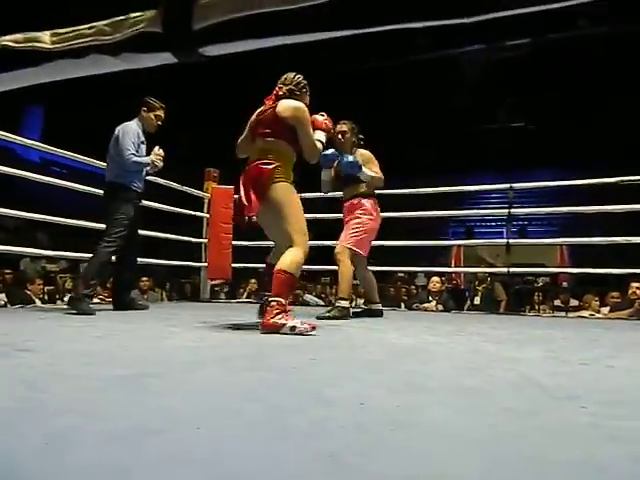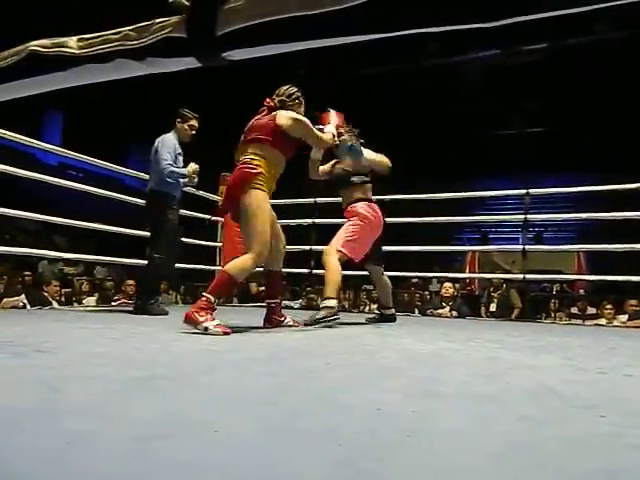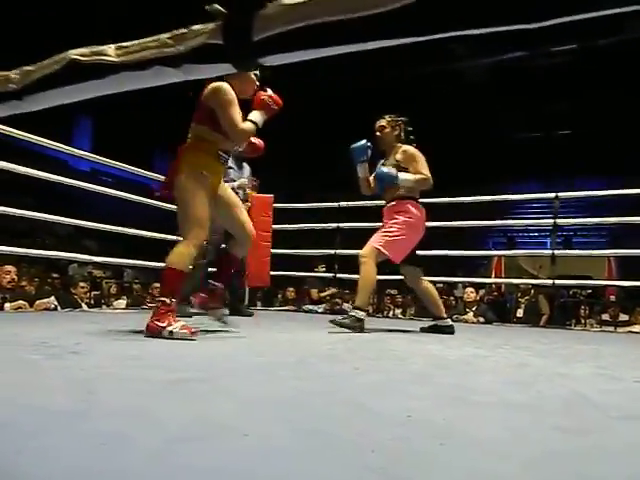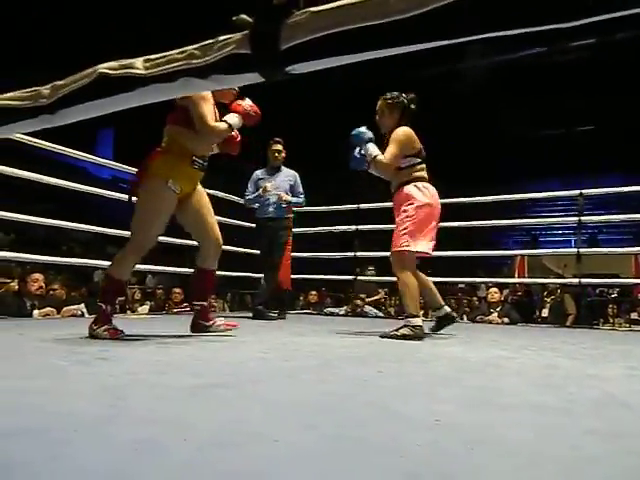
dt=0.5s
person 1, frame 1
left shoulder: (262, 111)
right shoulder: (296, 108)
left elbow: (241, 150)
right elbow: (313, 155)
right wrist: (320, 130)
left hip: (253, 181)
right hip: (273, 178)
left knee: (283, 244)
right knee: (298, 246)
left ankle: (269, 304)
right ankle: (276, 312)
person 1, frame 2
left shoulder: (259, 119)
right shoulder: (293, 118)
right elbow: (324, 143)
right wrist: (332, 125)
left hip: (244, 185)
right hip: (252, 184)
left knee: (276, 248)
right knee: (257, 254)
left ankle: (275, 313)
right ankle: (202, 309)
person 1, frame 3
left shoulder: (228, 99)
right shoulder: (222, 90)
right elbow: (239, 133)
left wrist: (244, 144)
right wrist: (261, 112)
left hip: (210, 175)
right hip: (195, 169)
left knee: (245, 234)
right knee: (194, 239)
right ankle: (162, 315)
person 1, frame 4
left shoulder: (205, 100)
right shoulder: (199, 92)
right elbow: (210, 131)
left wrist: (218, 146)
right wrist: (237, 116)
left hip: (187, 182)
right hip: (166, 175)
left knee: (213, 243)
right knee: (139, 245)
left ankle: (202, 316)
right ankle: (102, 319)
person 2, frame 1
left shoulder: (362, 154)
right shoulder: (337, 161)
left elbow: (380, 181)
right elbow: (326, 189)
left wrist: (360, 170)
right wrist: (326, 168)
left hip: (364, 209)
right hip: (351, 211)
left knee: (342, 252)
right knee: (358, 262)
left ankle: (342, 305)
right ankle: (374, 305)
person 2, frame 2
left shoulder: (355, 158)
right shoulder: (336, 164)
left elbow: (386, 165)
right elbow: (314, 174)
left wrist: (362, 153)
right wrist: (318, 148)
left hip: (363, 215)
right hip: (367, 217)
left knee: (330, 254)
right knee: (375, 270)
left ankle: (329, 307)
right ankle: (387, 311)
person 2, frame 3
left shoulder: (407, 152)
right shoulder: (384, 161)
left elbow: (427, 180)
right elbow: (368, 190)
left wrist: (397, 177)
right wrist: (361, 163)
left hip: (407, 214)
right hip: (397, 216)
left knee: (367, 256)
right knee: (412, 276)
left ankle: (357, 315)
right ankle: (443, 321)
person 2, frame 4
left shoulder: (402, 133)
right shoulder: (394, 137)
left elbow: (388, 167)
right elbow: (390, 174)
left wrist: (368, 146)
right wrist: (366, 163)
left hip: (417, 198)
right hip: (411, 202)
left knee: (401, 260)
right knee: (406, 264)
left ankle: (414, 323)
right ankle: (443, 311)
person 3, frame 1
left shoulder: (138, 134)
right shoulder: (129, 129)
right elbow: (128, 161)
left wrist: (152, 167)
right wrist: (150, 159)
left hip: (130, 196)
right hip: (122, 194)
left knee: (129, 247)
right knee: (111, 242)
left ankle: (123, 296)
right ankle: (81, 294)
person 3, frame 2
left shoulder: (175, 145)
right shoulder: (168, 141)
right elbow: (164, 170)
left wrist: (187, 181)
right wrist: (186, 171)
left hip: (167, 202)
right hip: (163, 202)
left knee: (167, 251)
right knee: (161, 251)
left ankle: (149, 296)
right ankle: (144, 301)
person 3, frame 3
left shoulder: (246, 168)
left wrist: (246, 197)
right wrist: (234, 186)
right knee: (206, 255)
left ankle: (236, 304)
right ankle: (184, 299)
person 3, frame 4
left shoulder: (292, 175)
right shoulder: (257, 175)
left elbow: (301, 200)
right elbow: (248, 200)
left wrist: (288, 199)
right wrist: (261, 193)
left hip: (282, 223)
right hip: (263, 223)
left knee: (275, 265)
right knee: (268, 265)
left ankle: (261, 306)
right ankle: (279, 305)
